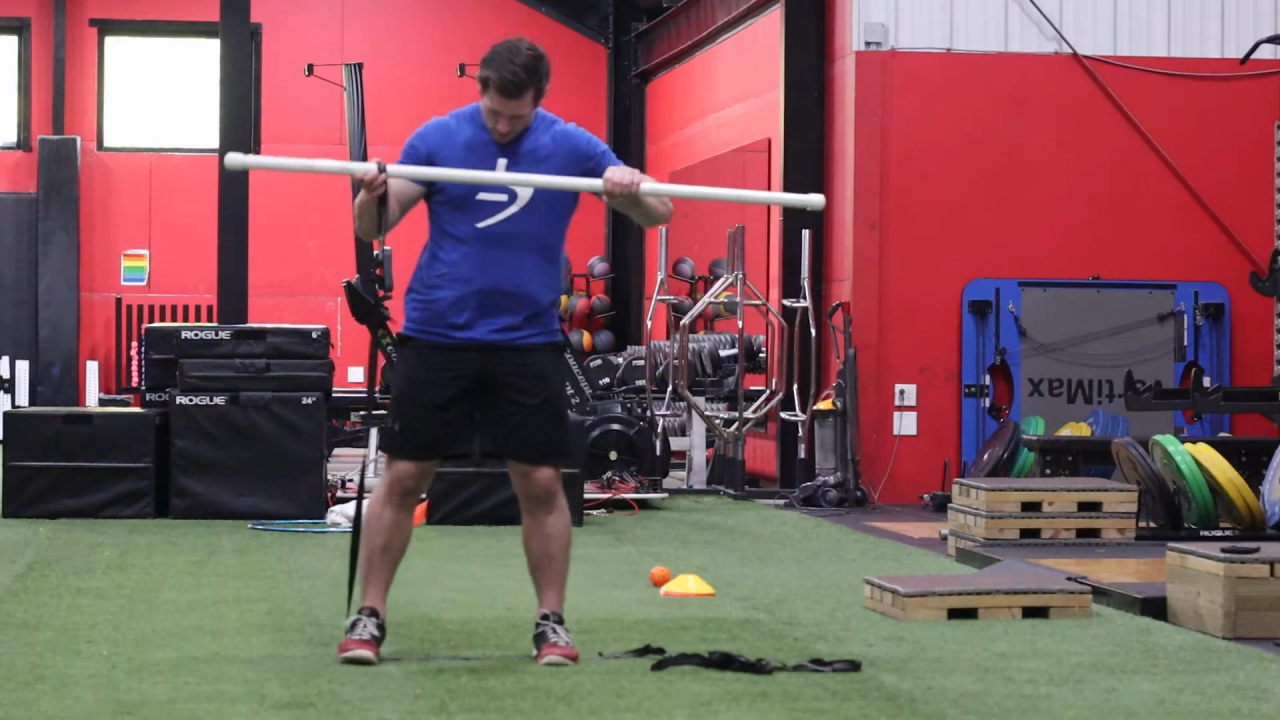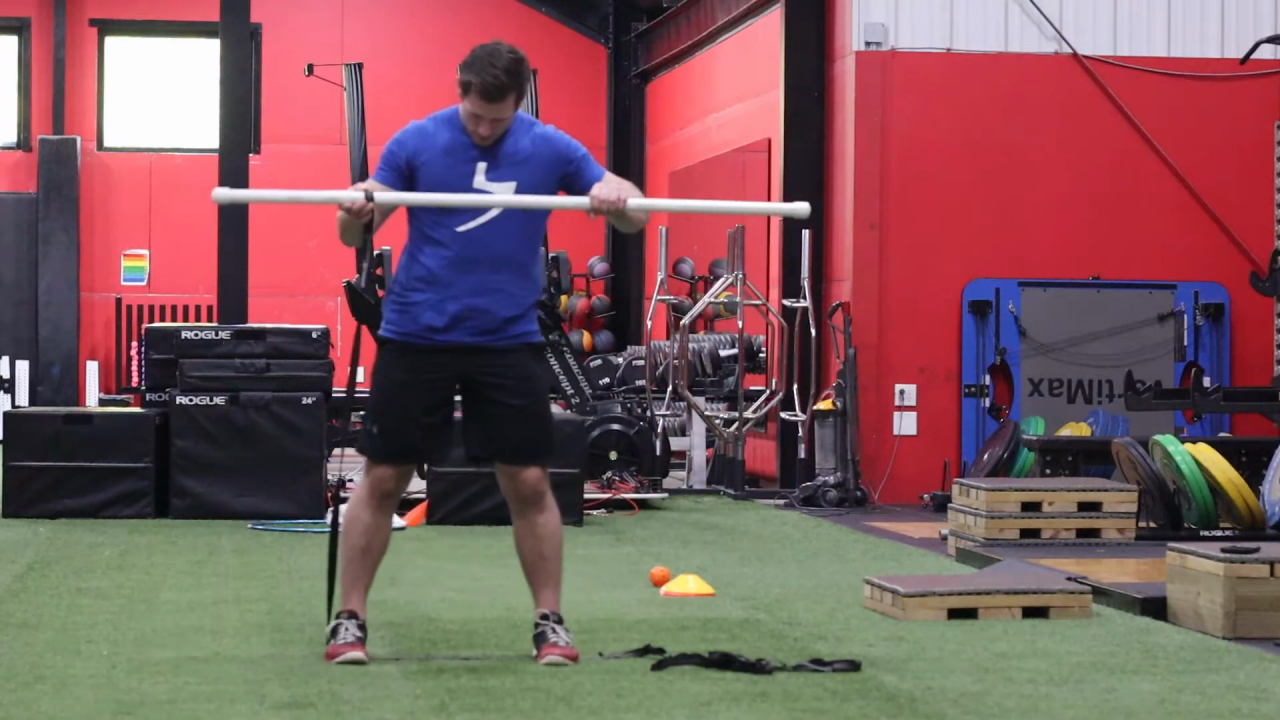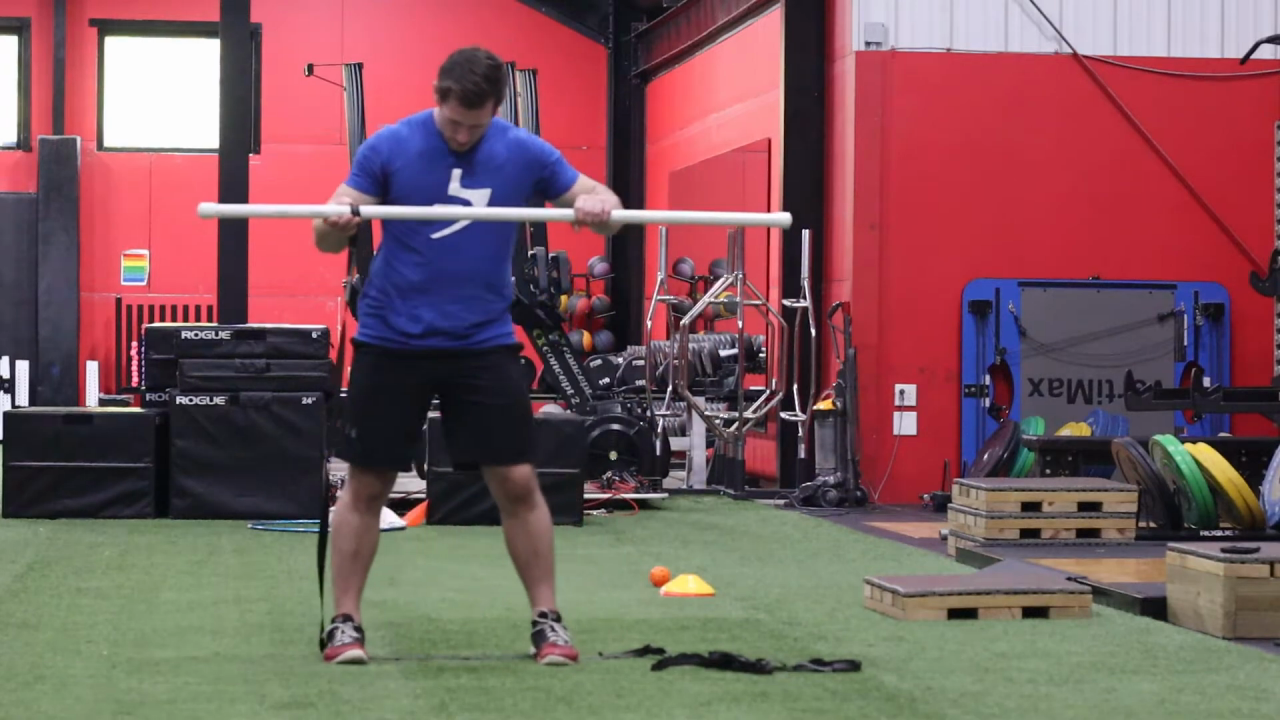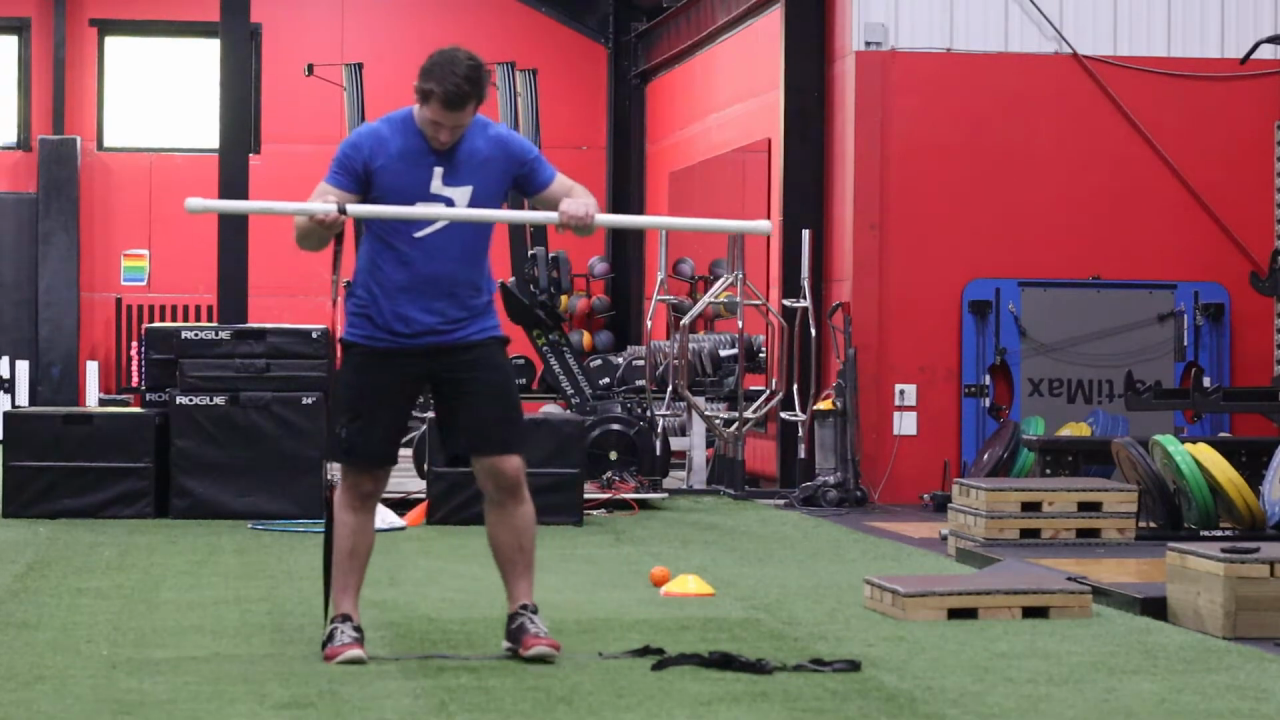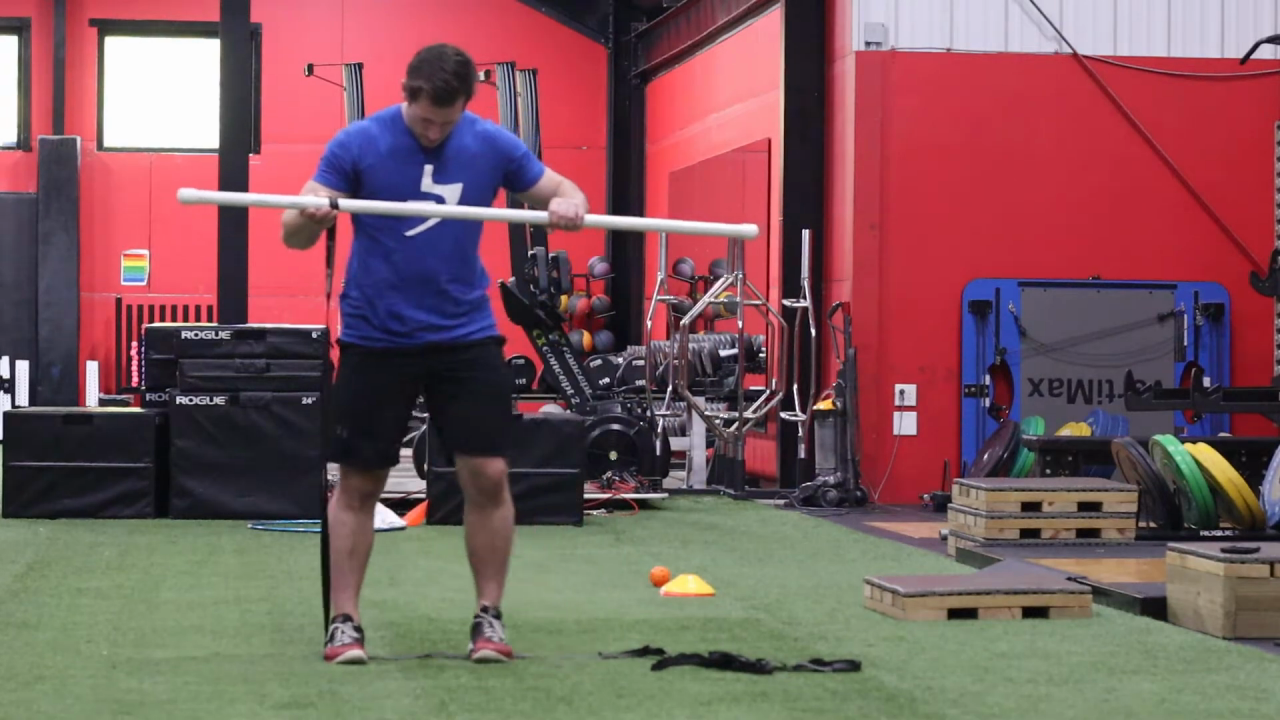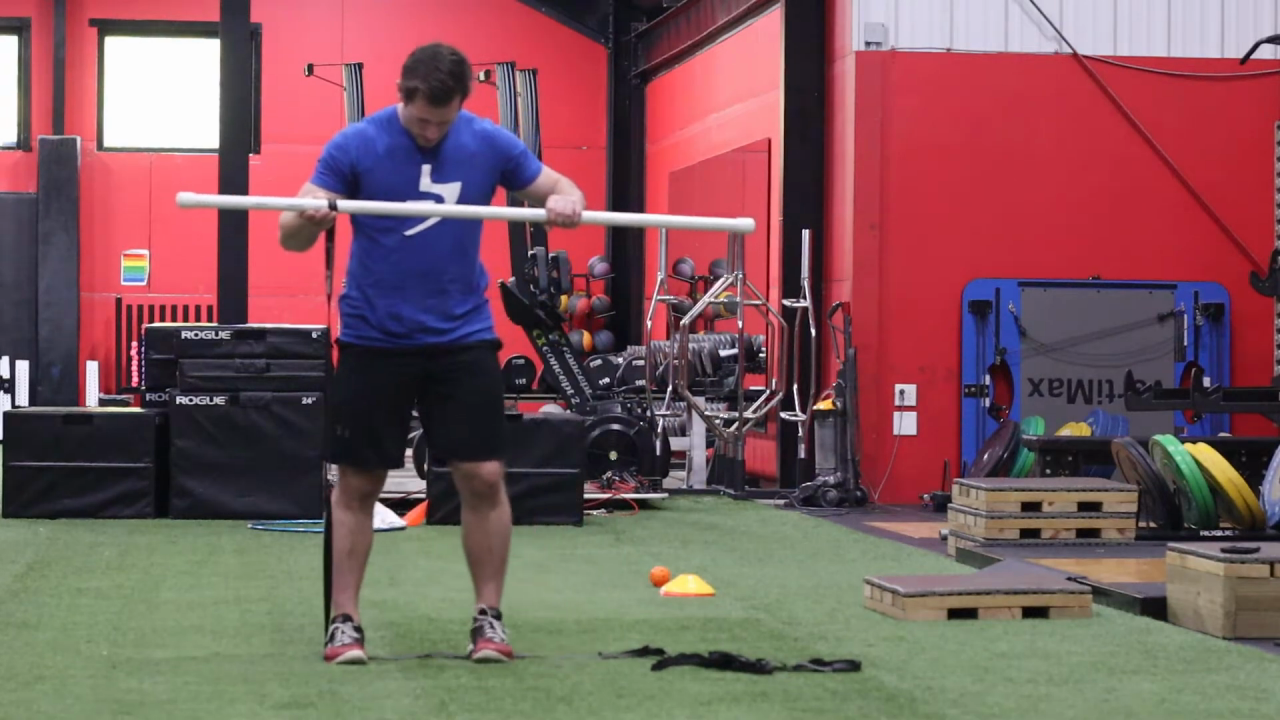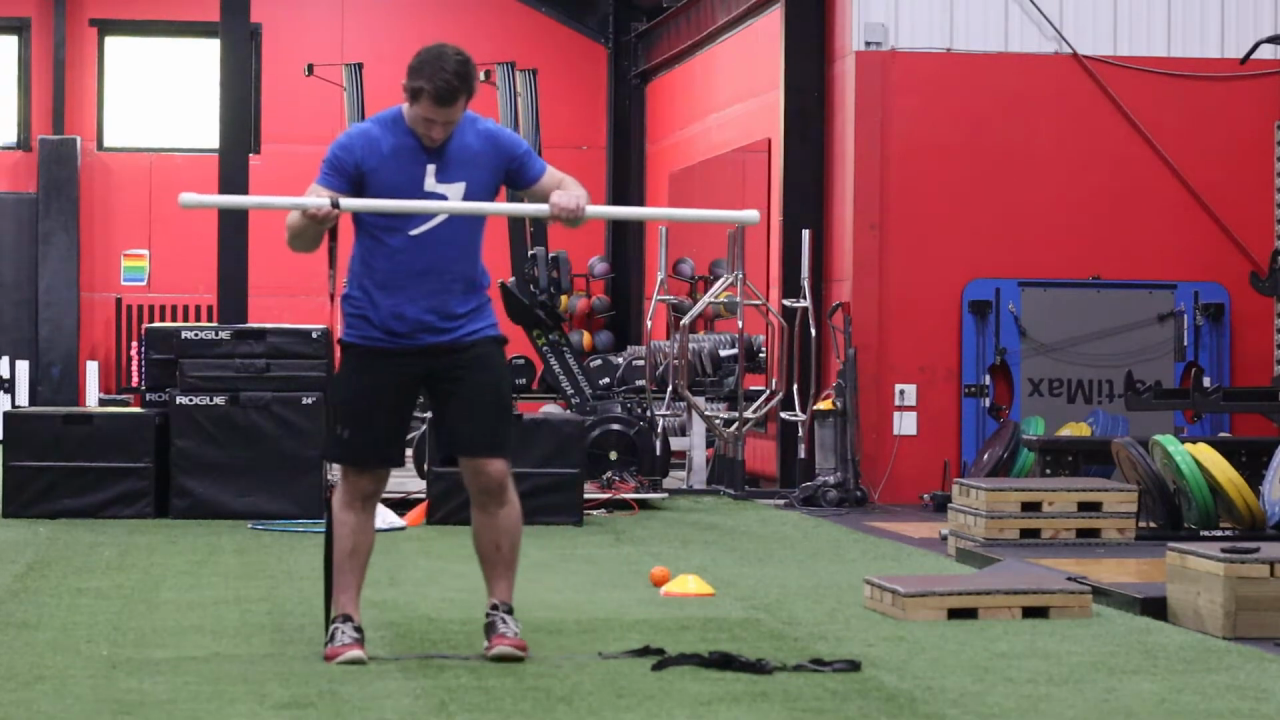
dt=0.1s
person 1, frame 1
left shoulder: (572, 145)
right shoulder: (437, 137)
left elbow: (656, 209)
right elbow: (372, 226)
left wrist: (633, 189)
right wrist: (371, 195)
left hip: (528, 338)
right hip: (435, 334)
left knee: (541, 482)
right knee: (404, 476)
left ankle: (552, 622)
right ankle: (367, 615)
person 1, frame 2
left shoulder: (552, 149)
right shoulder: (416, 141)
left elbow: (635, 215)
right elbow: (353, 237)
left wrist: (618, 201)
right wrist: (355, 212)
left hip: (508, 341)
right hip: (416, 336)
left knee: (528, 483)
right knee: (383, 479)
left ankle: (549, 621)
right ankle: (349, 617)
person 1, frame 3
left shoulder: (525, 152)
right shoulder: (388, 146)
left elbow: (600, 202)
right elbow: (328, 235)
left wrist: (599, 207)
right wrist: (335, 224)
left hip: (484, 343)
right hip: (392, 341)
left knee: (517, 482)
right knee: (367, 482)
left ankle: (546, 620)
right ankle: (344, 620)
person 1, frame 4
left shoulder: (505, 148)
right shoulder: (369, 144)
left elbow: (574, 199)
right elbow: (308, 234)
left wrist: (580, 208)
right wrist: (319, 221)
left hip: (471, 336)
right hip: (379, 339)
left knee: (506, 474)
right knee: (359, 482)
left ankle: (523, 613)
right ankle: (344, 620)
person 1, frame 5
left shoulder: (494, 144)
right shoulder: (358, 143)
left elbow: (562, 194)
right elbow: (294, 232)
left wrist: (570, 206)
right wrist: (310, 216)
left hip: (466, 336)
right hip: (376, 338)
left knee: (487, 476)
right knee: (358, 482)
left ankle: (488, 615)
right ankle: (343, 620)
person 1, frame 6
left shoulder: (491, 143)
right shoulder: (355, 145)
left elbow: (559, 190)
right elbow: (292, 234)
left wrist: (567, 203)
right wrist: (308, 219)
left hip: (464, 338)
right hip: (374, 339)
left knee: (483, 479)
right knee: (357, 483)
left ankle: (488, 616)
right ankle: (343, 620)
person 1, frame 7
left shoulder: (495, 143)
right shoulder: (359, 145)
left elbow: (564, 191)
right elbow: (298, 239)
left wrist: (570, 200)
right wrist: (311, 219)
left hip: (468, 336)
right hip: (377, 339)
left knee: (490, 475)
right knee: (358, 483)
left ankle: (501, 612)
right ankle: (344, 621)
